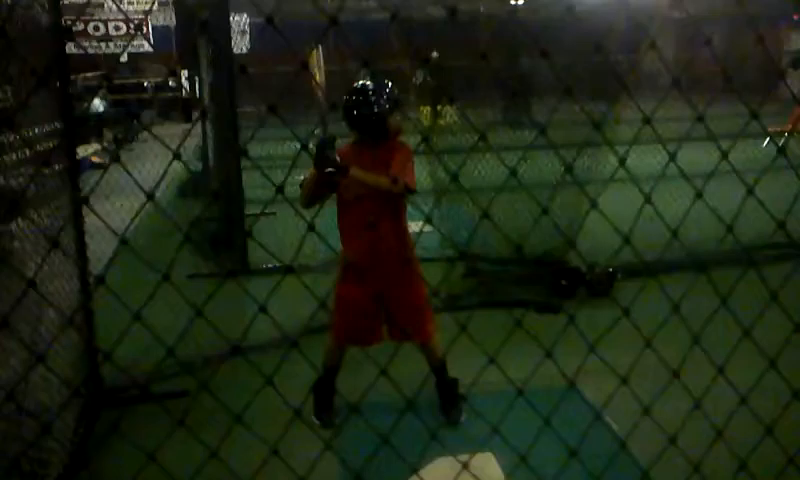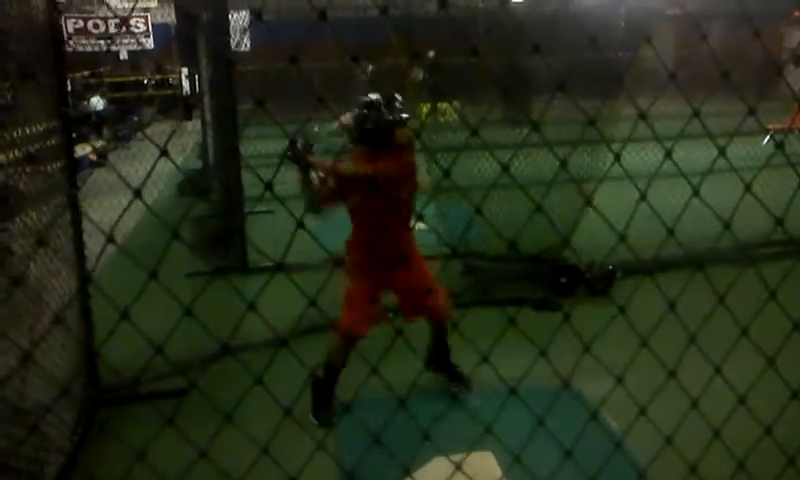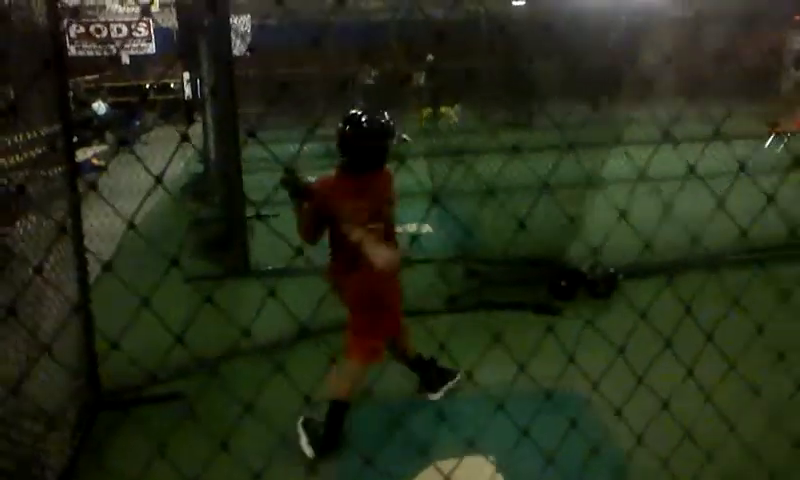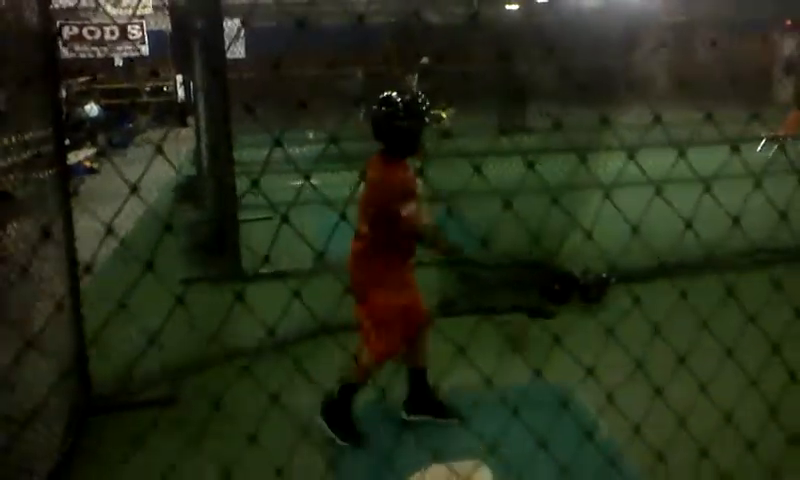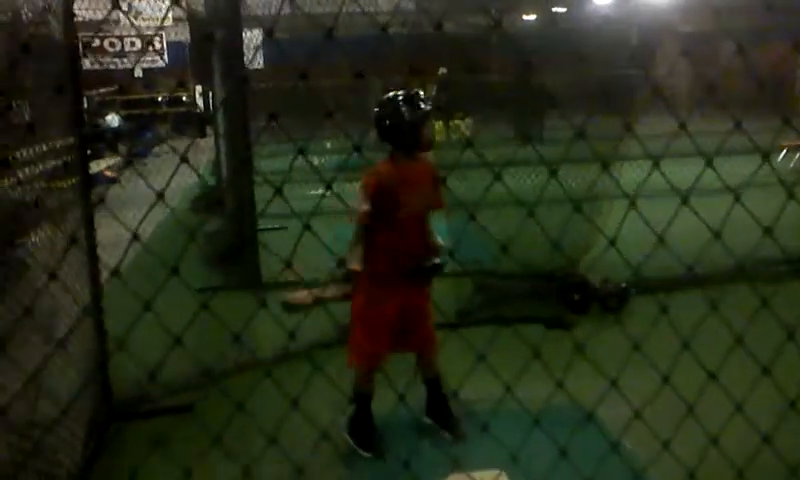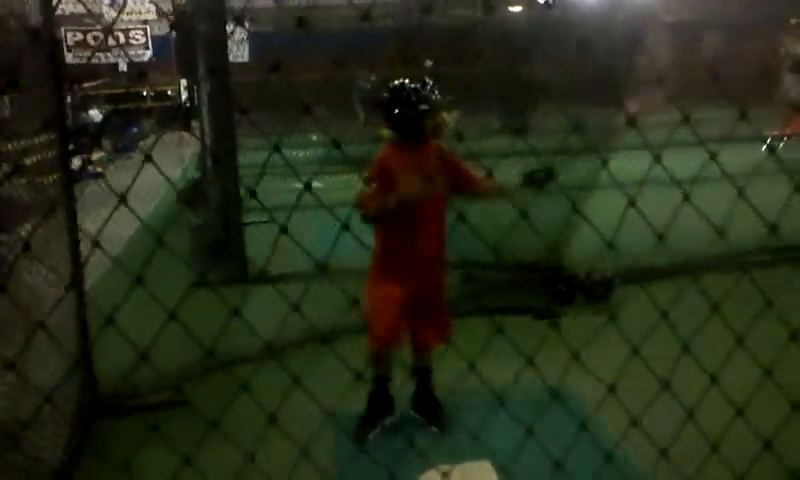
dt=0.7s
person 1, frame 1
left shoulder: (398, 150)
right shoulder: (341, 155)
left elbow: (396, 187)
right elbow: (307, 200)
left wrist: (348, 170)
right wrist: (319, 165)
left hip: (398, 262)
right hip: (357, 265)
left knee: (422, 330)
right knee: (343, 333)
left ankle: (446, 389)
right ankle: (324, 392)
person 1, frame 2
left shoulder: (404, 158)
right shoulder: (359, 160)
left elbow: (360, 172)
right elbow: (317, 204)
left wrist: (318, 165)
left hip: (403, 252)
right hip: (368, 259)
left knee: (438, 309)
right knee: (351, 330)
left ankle: (439, 359)
right ankle: (323, 388)
person 1, frame 3
left shoulder: (324, 190)
right shoulder: (383, 179)
left elbow: (309, 237)
left wrist: (304, 199)
left hip: (347, 277)
right hip: (380, 277)
left knee: (388, 327)
right knee: (362, 350)
left ankle: (422, 378)
right ankle: (335, 427)
person 1, frame 4
left shoulder: (393, 163)
right shoulder: (394, 178)
left elbow: (415, 216)
right elbow: (418, 229)
left wrist: (425, 224)
right wrist: (446, 246)
left hip: (394, 264)
right hip: (375, 270)
left knee: (416, 326)
right knee: (382, 346)
left ankle: (419, 397)
right ankle: (338, 406)
person 1, frame 5
left shoulder: (427, 170)
right shoulder: (380, 177)
right elbow: (364, 229)
left wrist: (433, 250)
right wrist: (355, 266)
left hip: (416, 273)
right hip: (381, 276)
left knee: (425, 343)
right knee: (370, 351)
left ankle: (437, 406)
right ankle: (360, 419)
person 1, frame 6
left shoulder: (440, 153)
right shoulder: (387, 160)
left elbow: (475, 185)
right elbow: (367, 209)
right wrist: (399, 200)
left hip: (429, 262)
right hip: (391, 265)
left knee: (425, 332)
right knee: (384, 335)
left ankle: (424, 395)
right ankle: (380, 401)
